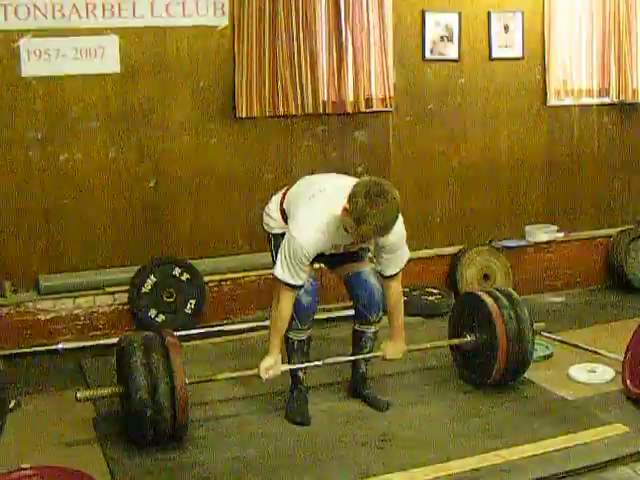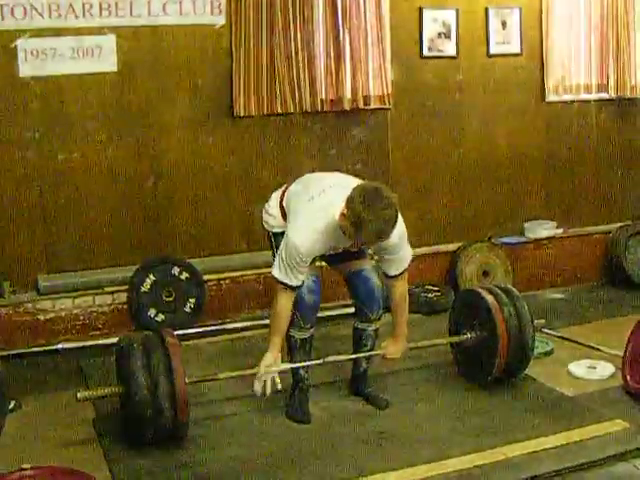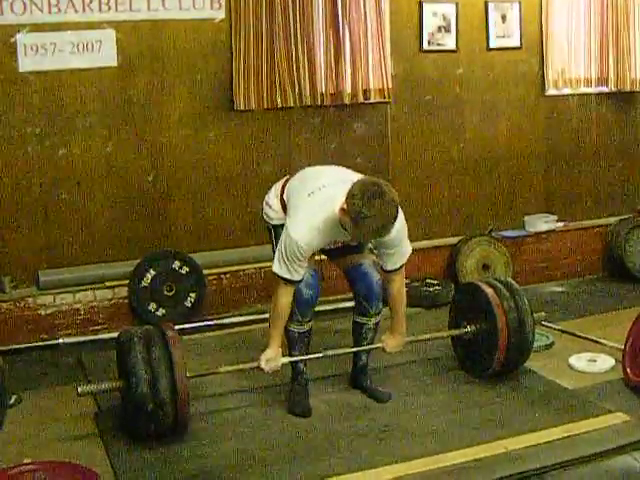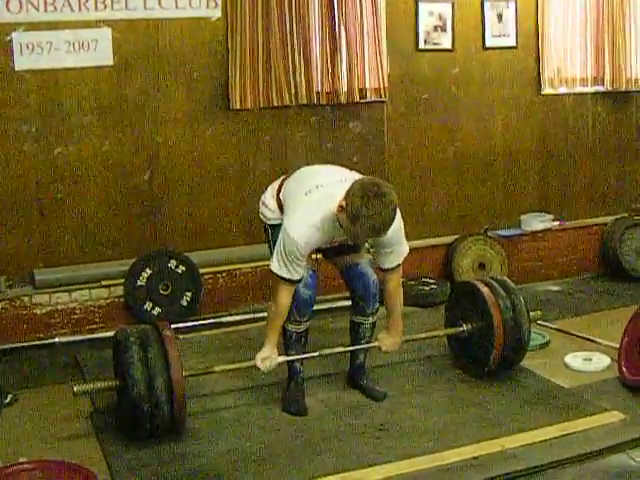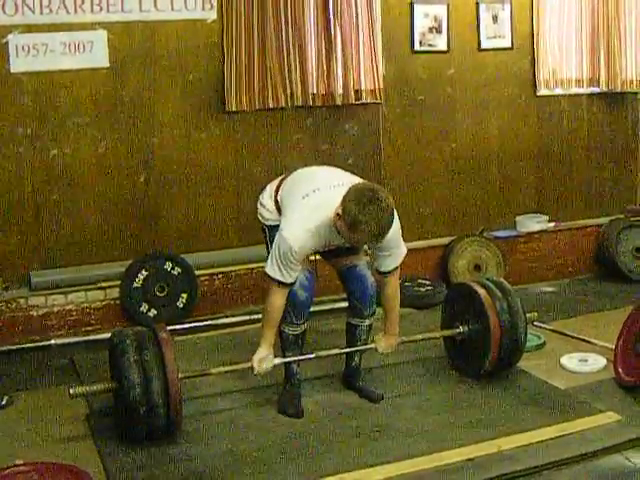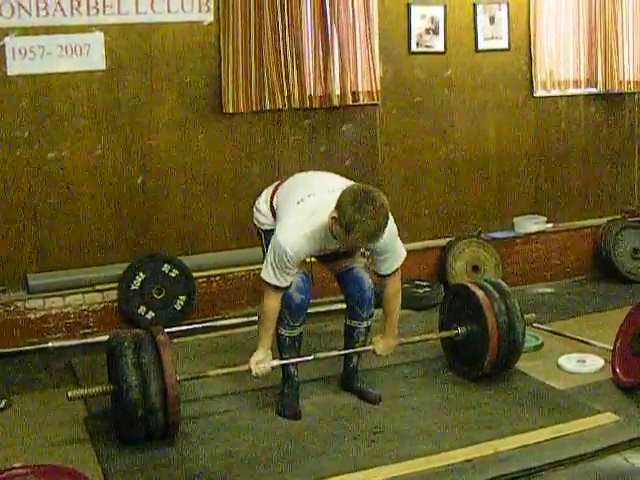
dt=0.5s
person 1, frame 1
left shoulder: (391, 226)
right shoulder: (307, 229)
left elbow: (392, 281)
right elbow: (285, 294)
left wrist: (397, 338)
right wrist: (274, 353)
left hip: (346, 229)
right hip: (285, 223)
left knee: (370, 293)
right knee: (304, 299)
left ankle: (360, 381)
right ankle: (298, 389)
person 1, frame 2
left shoulder: (391, 226)
right shoulder: (304, 234)
left elbow: (397, 281)
right elbow: (285, 294)
left wrist: (399, 338)
right wrist: (273, 352)
left hip: (345, 224)
right hip: (285, 219)
left knee: (371, 290)
right knee: (306, 296)
left ankle: (360, 378)
right ankle: (299, 386)
person 1, frame 3
left shoulder: (392, 221)
right shoulder: (304, 228)
left elbow: (395, 277)
right elbow: (285, 289)
left wrist: (397, 331)
right wrist: (274, 346)
left hip: (345, 217)
right hip: (284, 210)
left knee: (371, 285)
right knee: (305, 291)
left ankle: (361, 372)
right ankle: (299, 380)
person 1, frame 4
left shoulder: (388, 220)
right shoulder: (302, 228)
left elbow: (392, 275)
right elbow: (284, 288)
left wrist: (394, 330)
right wrist: (270, 344)
right hip: (281, 211)
left knee: (367, 284)
right knee: (303, 291)
left ankle: (358, 371)
right ankle: (295, 379)
person 1, frame 5
left shoulder: (386, 223)
right shoulder: (298, 231)
left elbow: (389, 277)
right elbow: (278, 290)
left wrist: (391, 332)
right wrist: (265, 346)
right hip: (279, 211)
left knee: (365, 286)
right knee: (299, 292)
left ankle: (353, 373)
right ankle: (292, 381)
person 1, frame 6
left shoulder: (382, 226)
right shoulder: (293, 236)
left elbow: (391, 278)
right elbow: (272, 294)
left wrist: (390, 334)
right wrist: (263, 348)
right hip: (275, 218)
left knee: (362, 289)
right knee: (296, 294)
left ankle: (350, 374)
right ankle: (289, 383)
